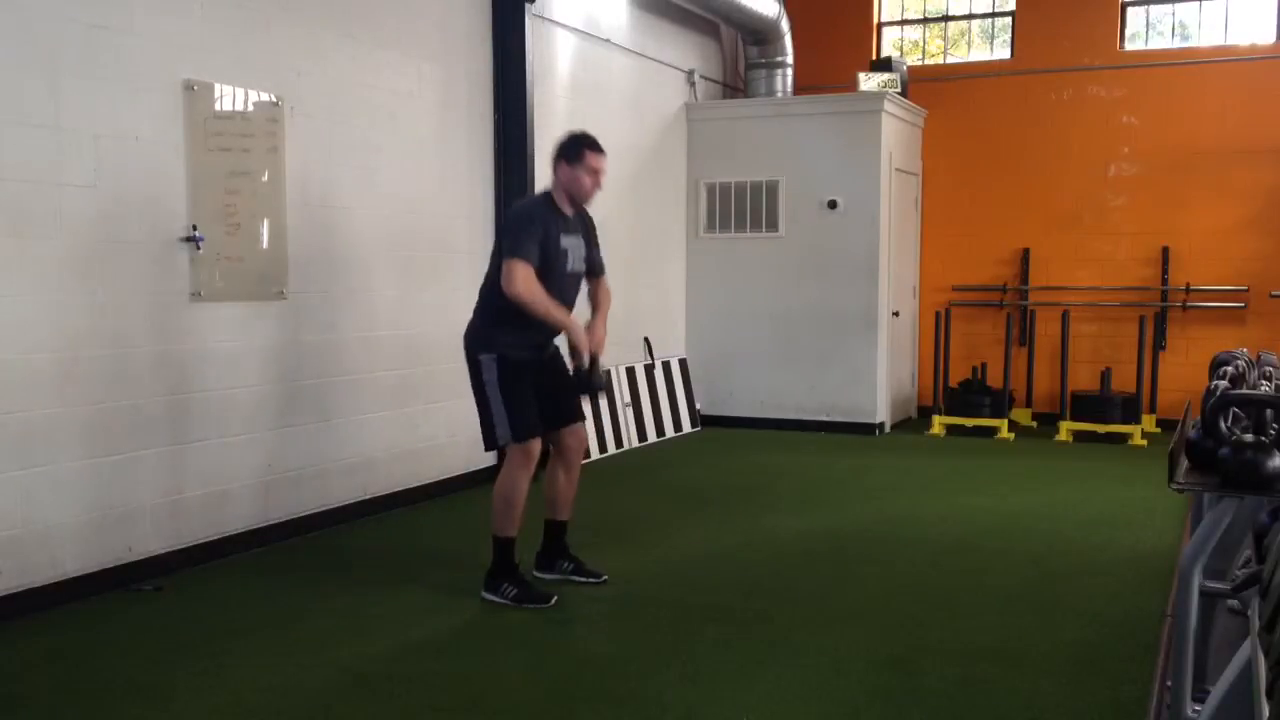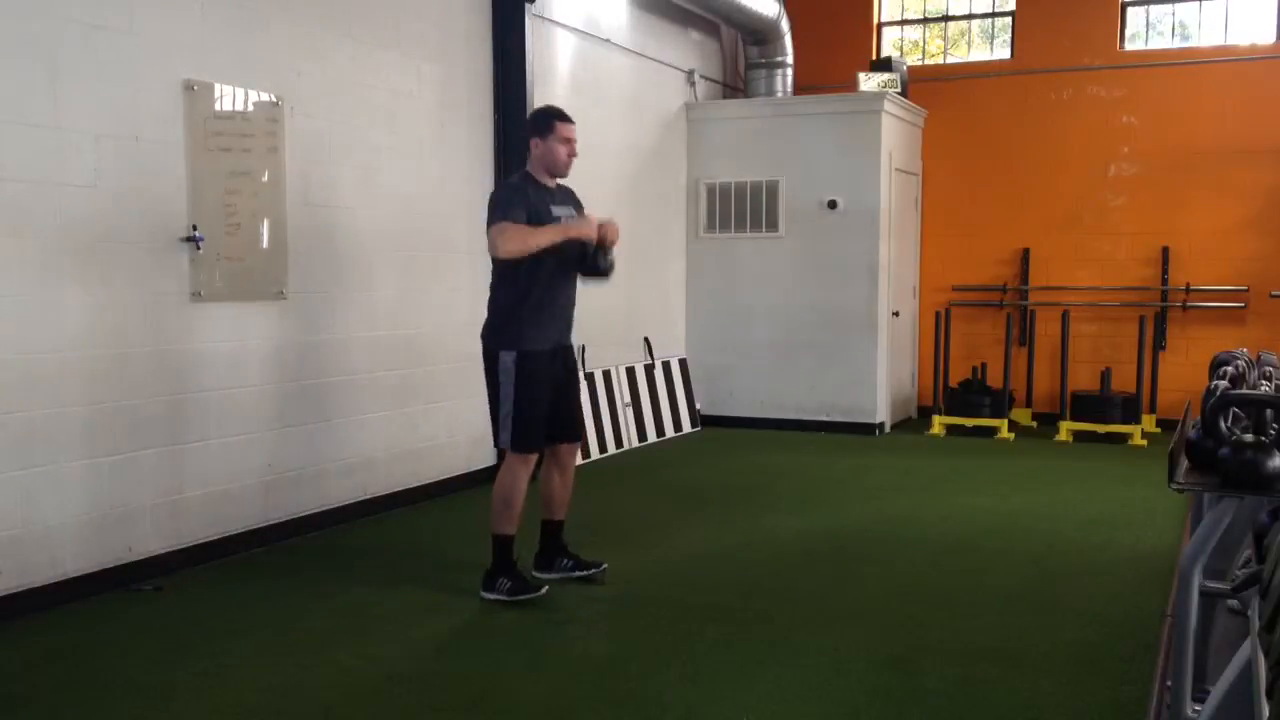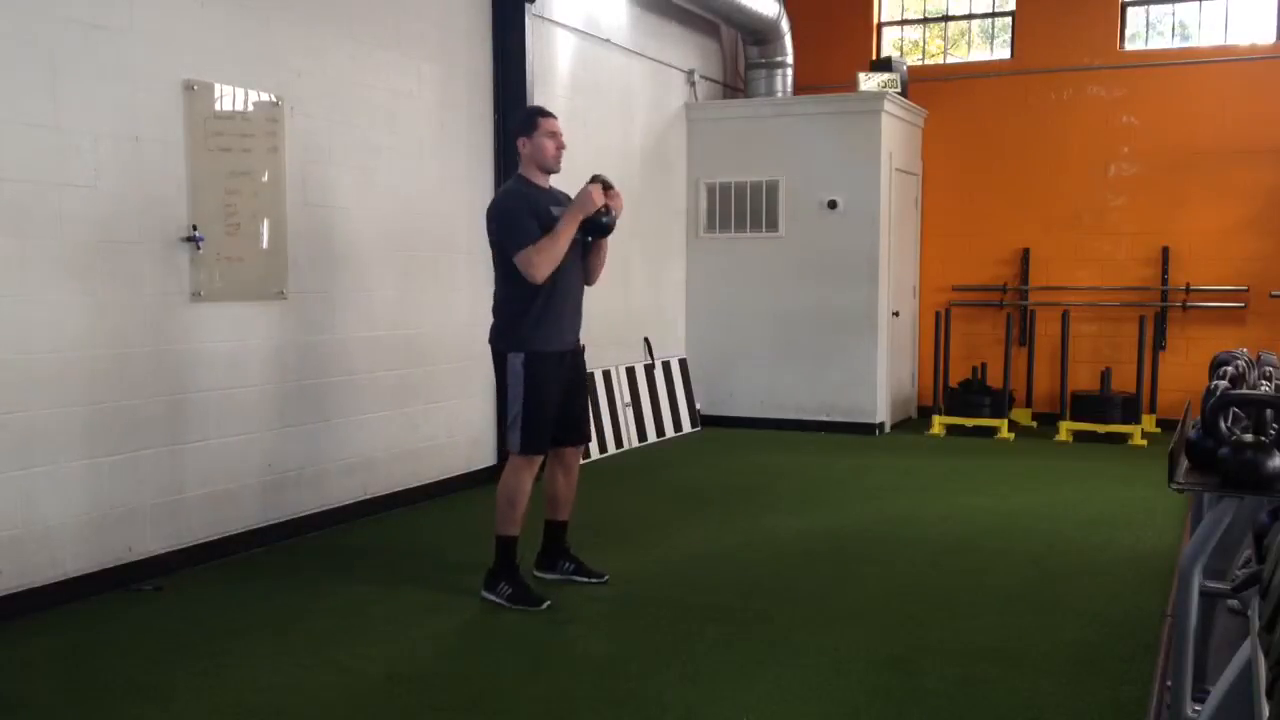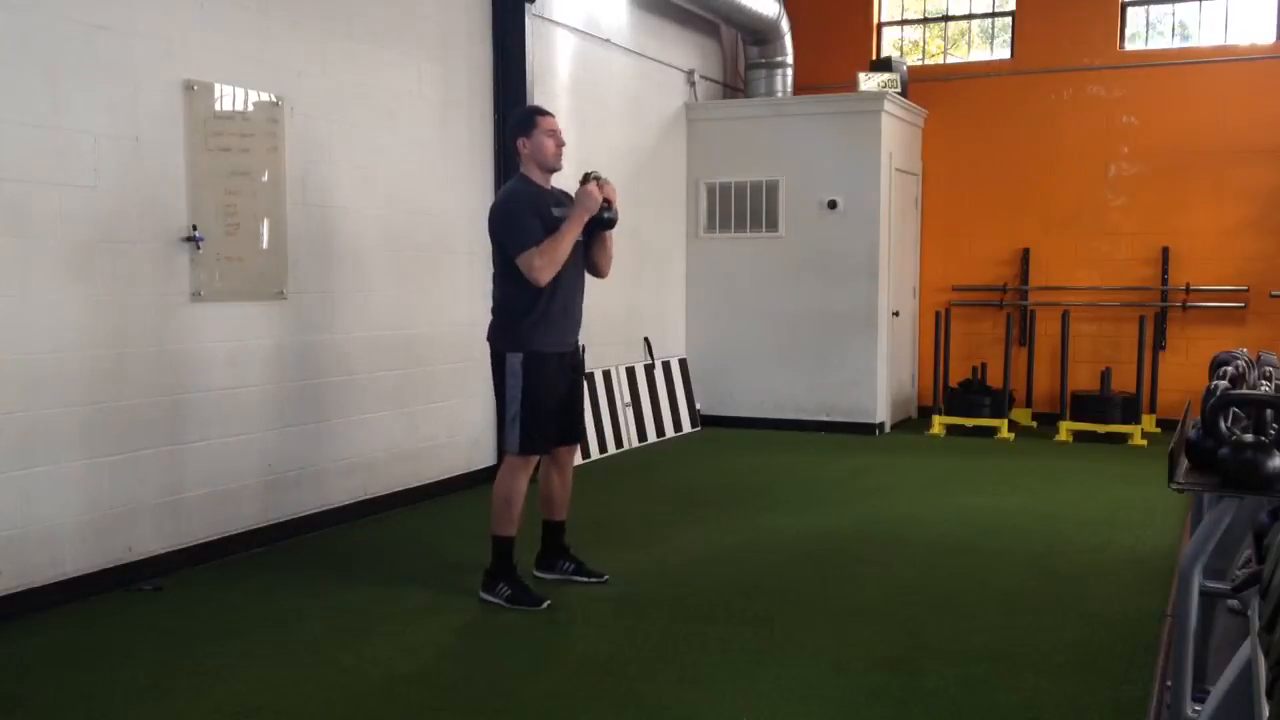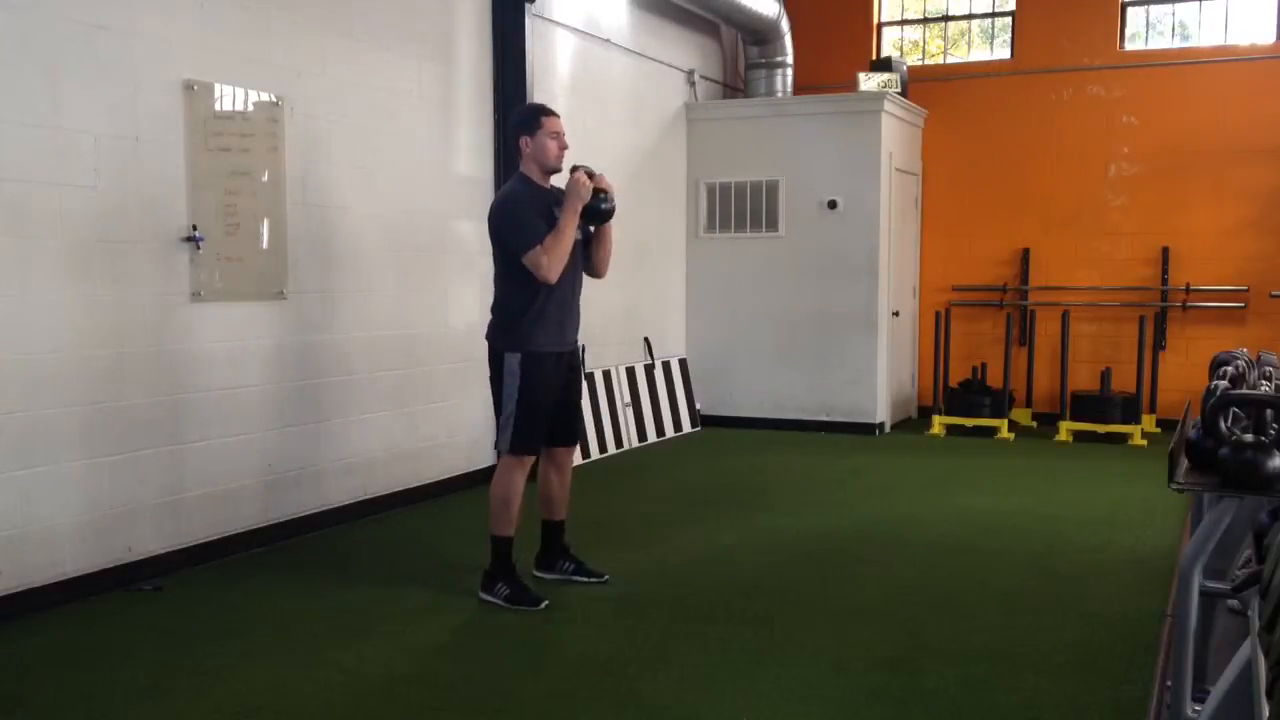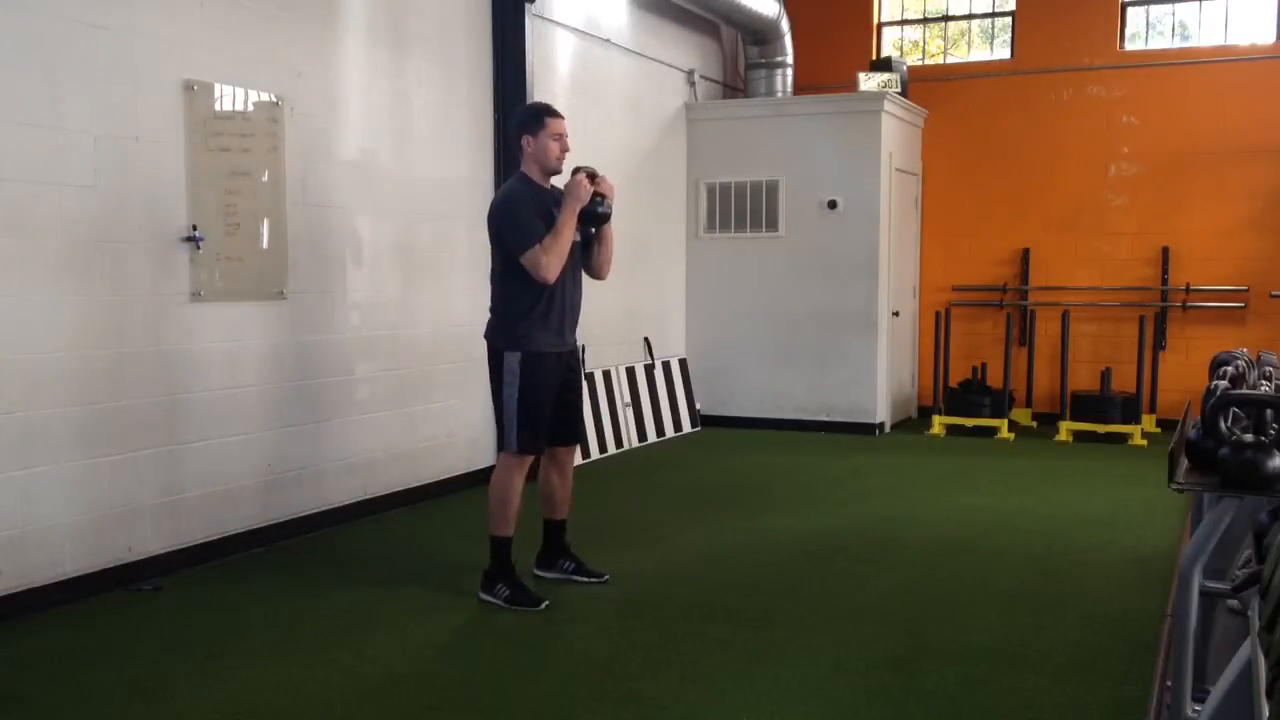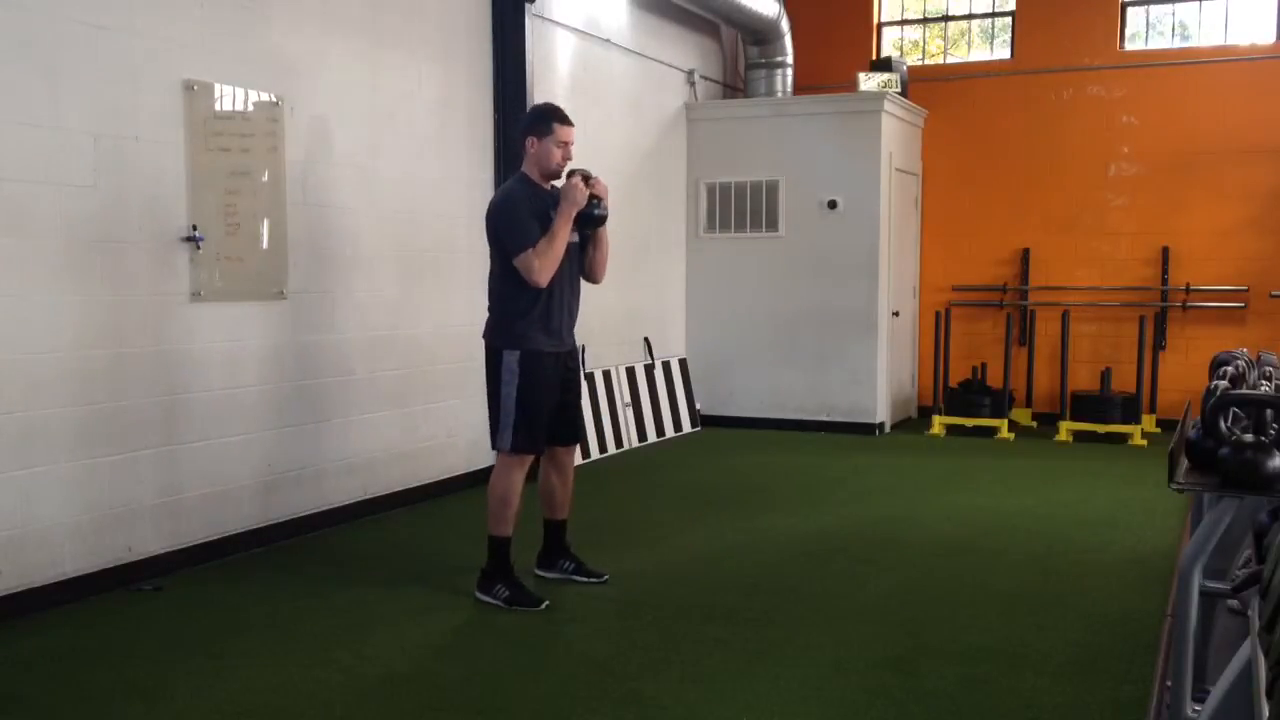
dt=0.2s
person 1, frame 1
left shoulder: (583, 223)
right shoulder: (530, 216)
left elbow: (599, 282)
right elbow: (515, 283)
left wrist: (598, 322)
right wrist: (571, 326)
left hip: (538, 348)
right hip: (498, 350)
left knee: (573, 442)
right knee: (525, 450)
left ankle: (553, 554)
right ankle: (500, 574)
person 1, frame 2
left shoulder: (566, 196)
right shoulder: (512, 193)
left elbow: (586, 252)
right elbow: (502, 245)
left wrist: (601, 237)
right wrist: (569, 230)
left hip: (556, 345)
right hip: (516, 348)
left knee: (565, 450)
right knee: (523, 455)
left ankle: (552, 552)
right ankle: (500, 571)
person 1, frame 3
left shoulder: (562, 199)
right shoulder: (512, 200)
left elbow: (587, 274)
right elbow: (536, 268)
right wrist: (575, 214)
left hip: (566, 346)
right hip: (526, 350)
left knee: (569, 452)
right knee: (527, 456)
left ankle: (554, 553)
right ankle: (501, 573)
person 1, frame 4
left shoulder: (564, 200)
right shoulder: (514, 201)
left elbow: (599, 267)
right elbow: (539, 271)
left wrist: (602, 216)
right wrist: (578, 215)
left hip: (564, 345)
right hip: (525, 349)
left knee: (563, 451)
right knee: (523, 456)
left ankle: (553, 553)
right ankle: (499, 573)
person 1, frame 5
left shoulder: (563, 198)
right shoulder: (515, 201)
left elbow: (597, 266)
right elbow: (548, 268)
right wrist: (573, 206)
left hip: (562, 345)
right hip: (523, 349)
left knee: (561, 451)
right knee: (518, 455)
left ankle: (553, 553)
right ankle: (498, 573)
person 1, frame 6
left shoulder: (562, 198)
right shoulder: (514, 200)
left elbow: (598, 268)
right elbow: (546, 268)
right wrist: (571, 207)
left hip: (561, 345)
right hip: (522, 348)
left knee: (562, 450)
right knee: (518, 455)
left ankle: (554, 552)
right ankle: (497, 574)
person 1, frame 7
left shoulder: (563, 200)
right shoulder: (513, 200)
left elbow: (594, 272)
right elbow: (538, 272)
right wrist: (567, 212)
left hip: (560, 346)
right hip: (520, 349)
left knee: (562, 450)
right knee: (517, 455)
left ankle: (554, 553)
right ankle: (495, 573)
